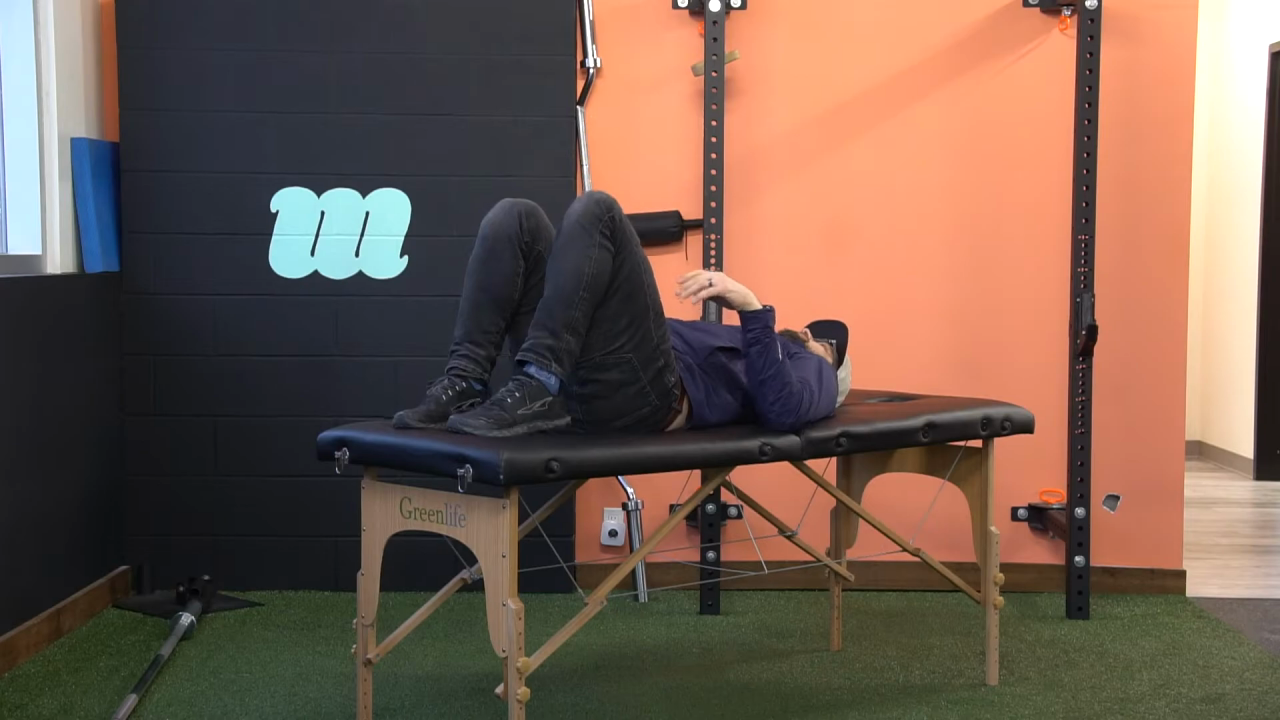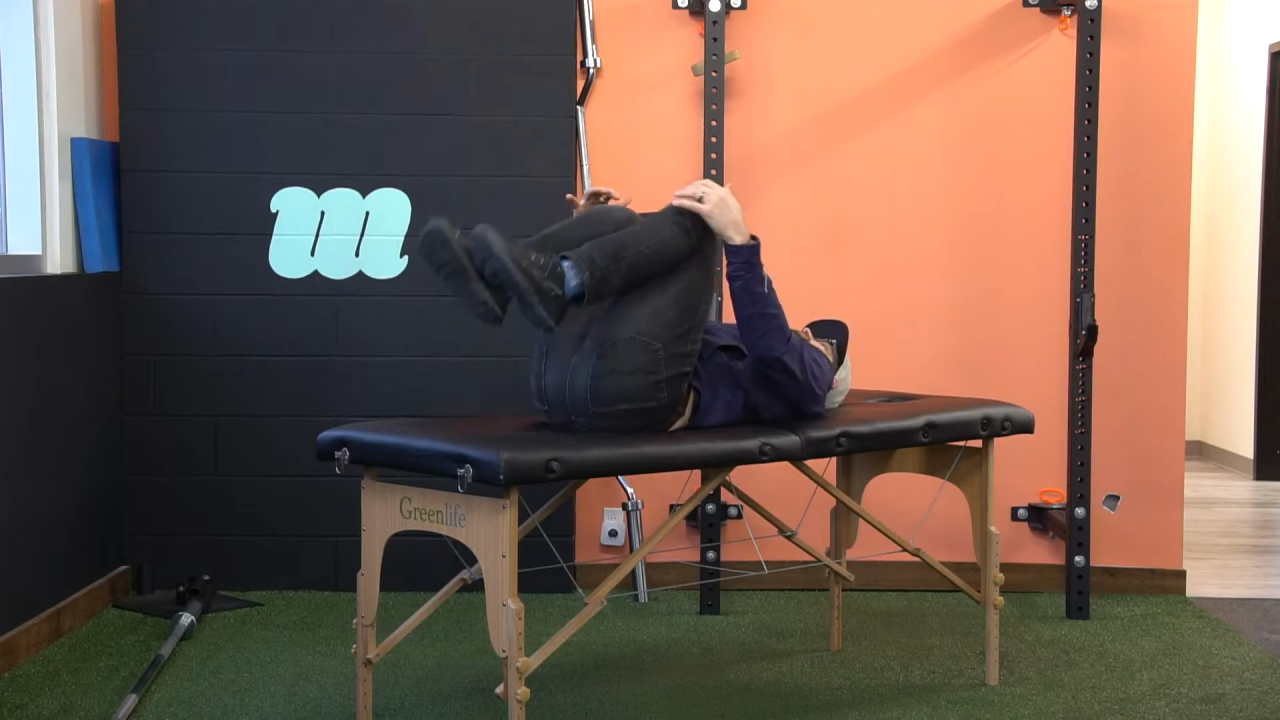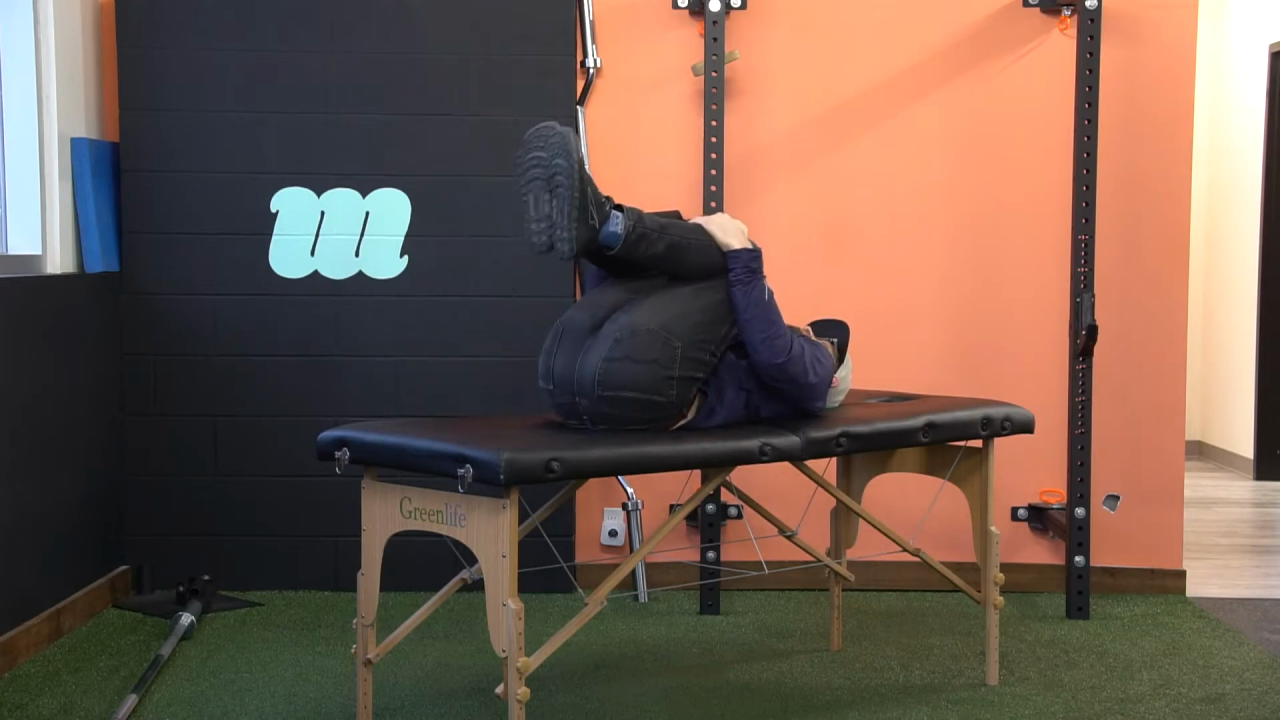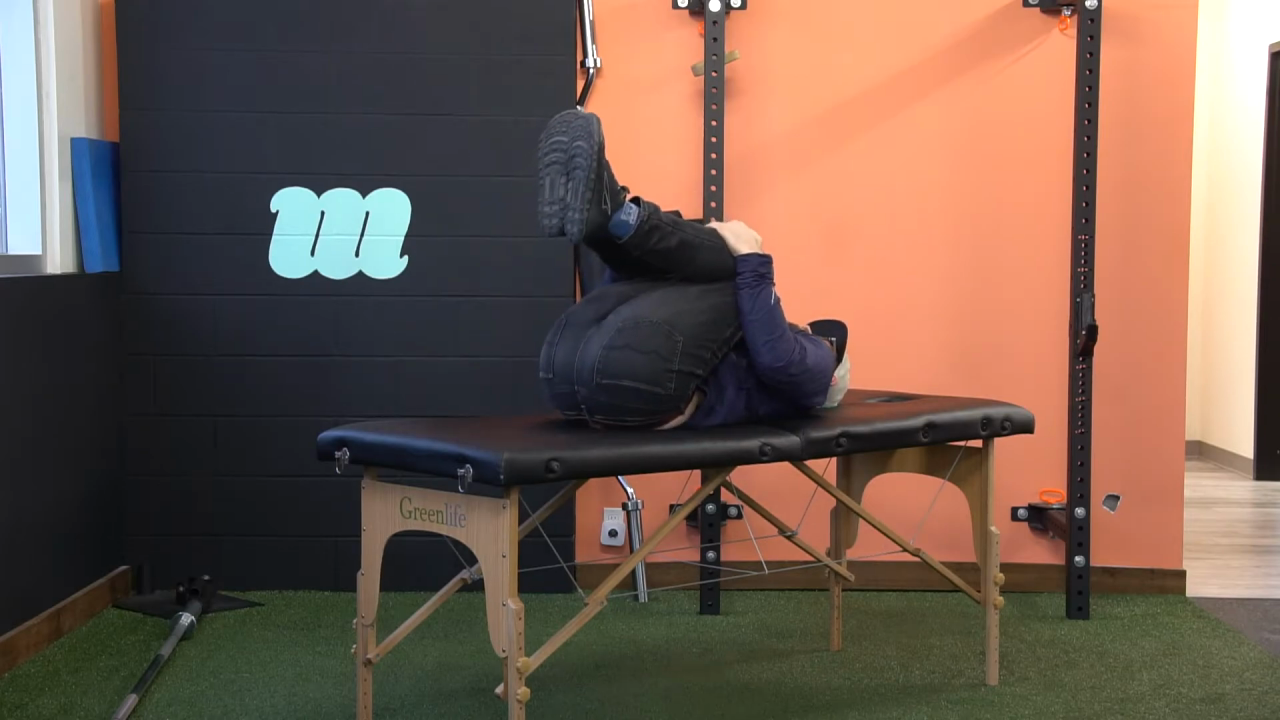
dt=0.5s
person 1, frame 1
left shoulder: (809, 370)
right shoulder: (728, 340)
left elbow: (781, 412)
left wrist: (752, 307)
left hip: (638, 394)
right hip: (574, 385)
left knee: (596, 211)
right knee: (515, 219)
left ankle: (537, 388)
right ankle: (463, 384)
person 1, frame 2
left shoulder: (806, 380)
right shoulder: (726, 346)
left elbow: (772, 344)
left wrist: (741, 239)
right wrist: (590, 223)
left hip: (633, 390)
right hip: (566, 380)
left knee: (692, 226)
left ankle: (551, 278)
right ankle: (495, 278)
person 1, frame 3
left shoulder: (809, 373)
right shoulder: (733, 343)
left elbow: (773, 354)
left wrist: (742, 253)
left hip: (638, 383)
left ankle: (600, 221)
right ankle: (588, 223)
person 1, frame 4
left shoulder: (812, 365)
right shoulder: (734, 348)
left elbow: (776, 359)
left wrist: (751, 261)
left hip: (638, 385)
left knee: (739, 266)
left ankle: (612, 210)
right ankle: (601, 213)
